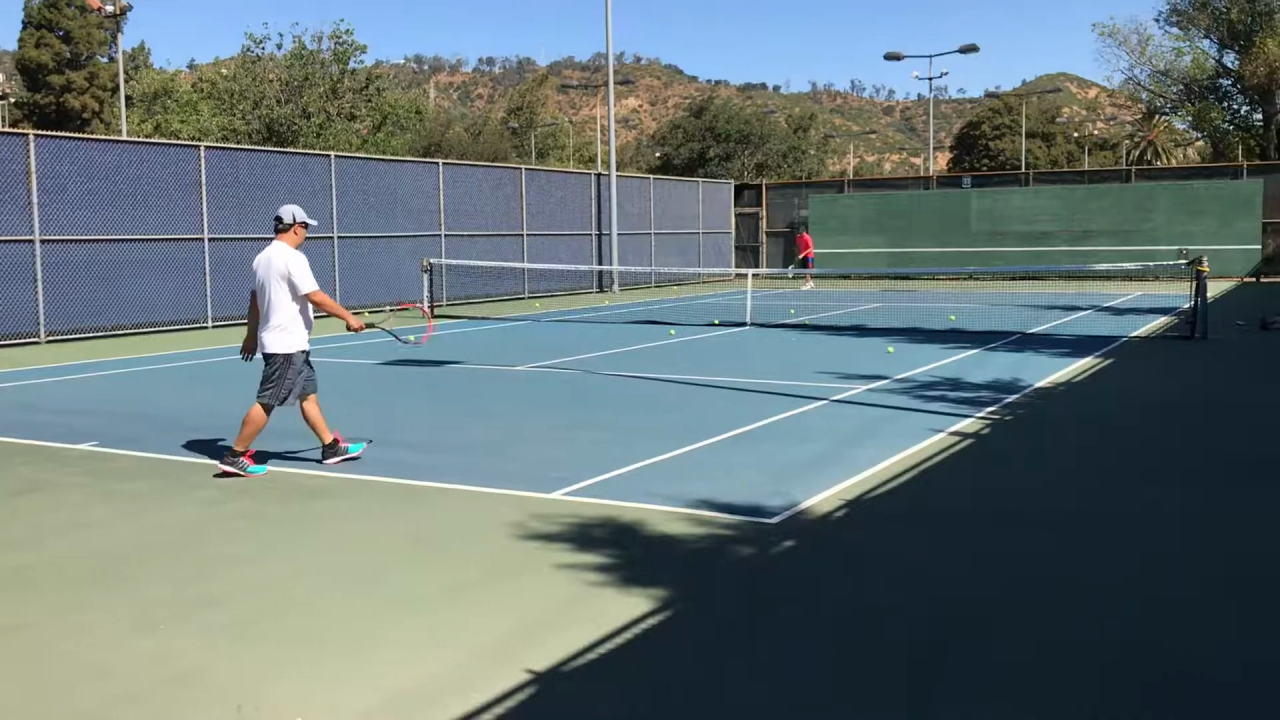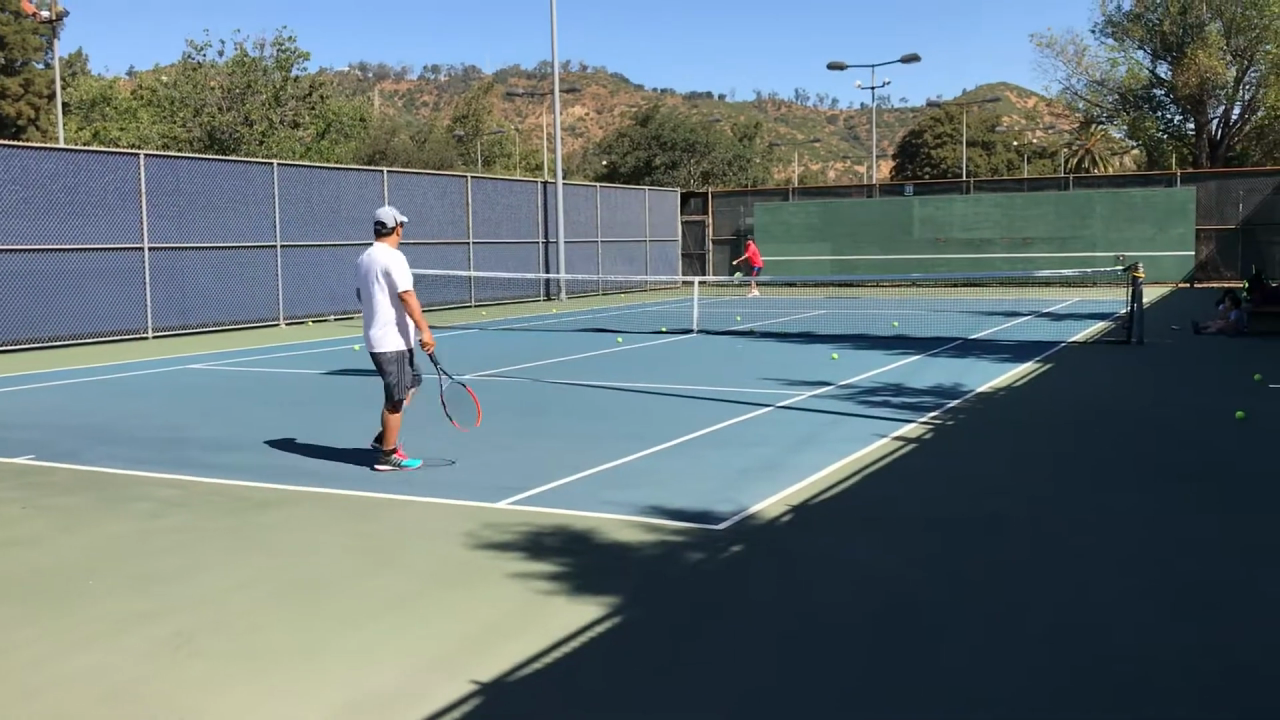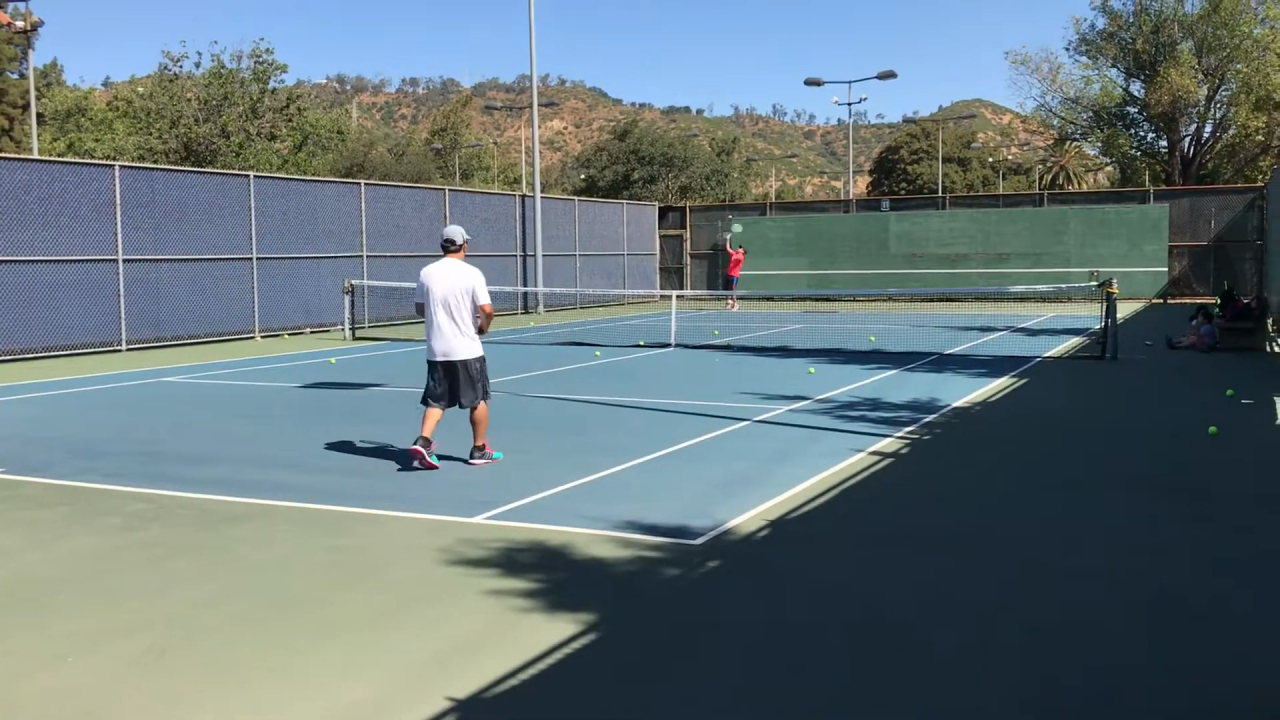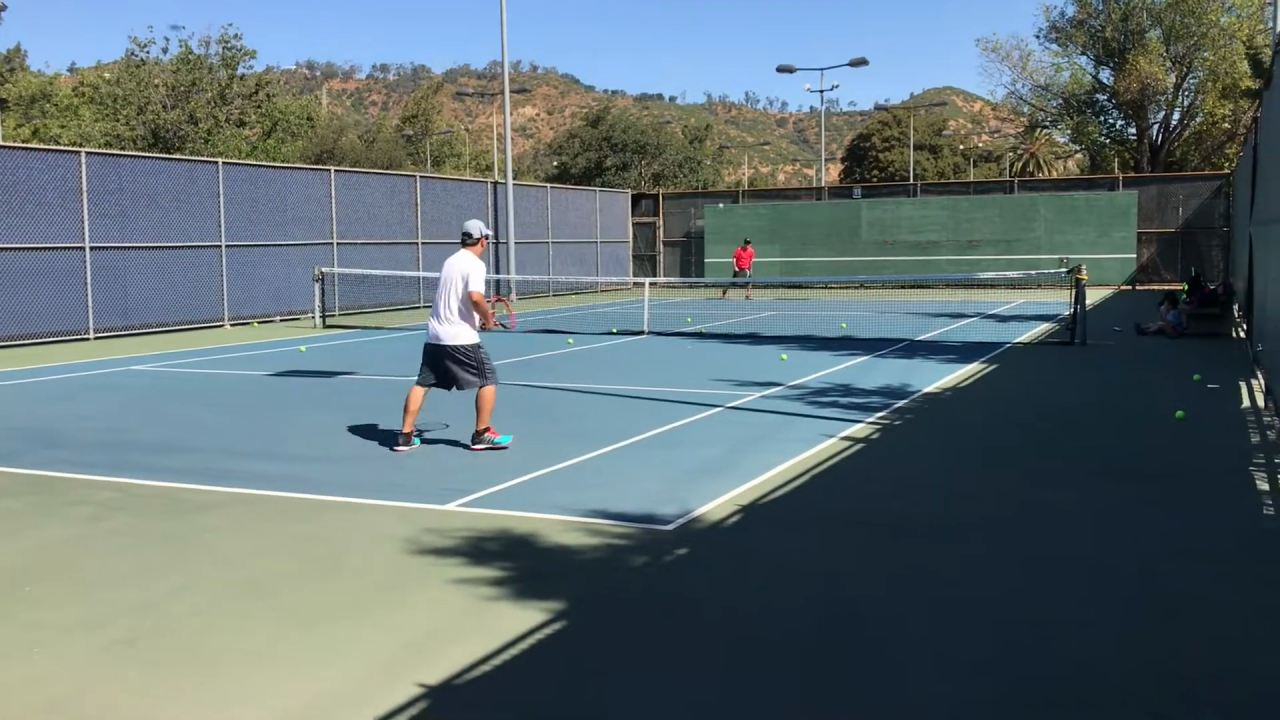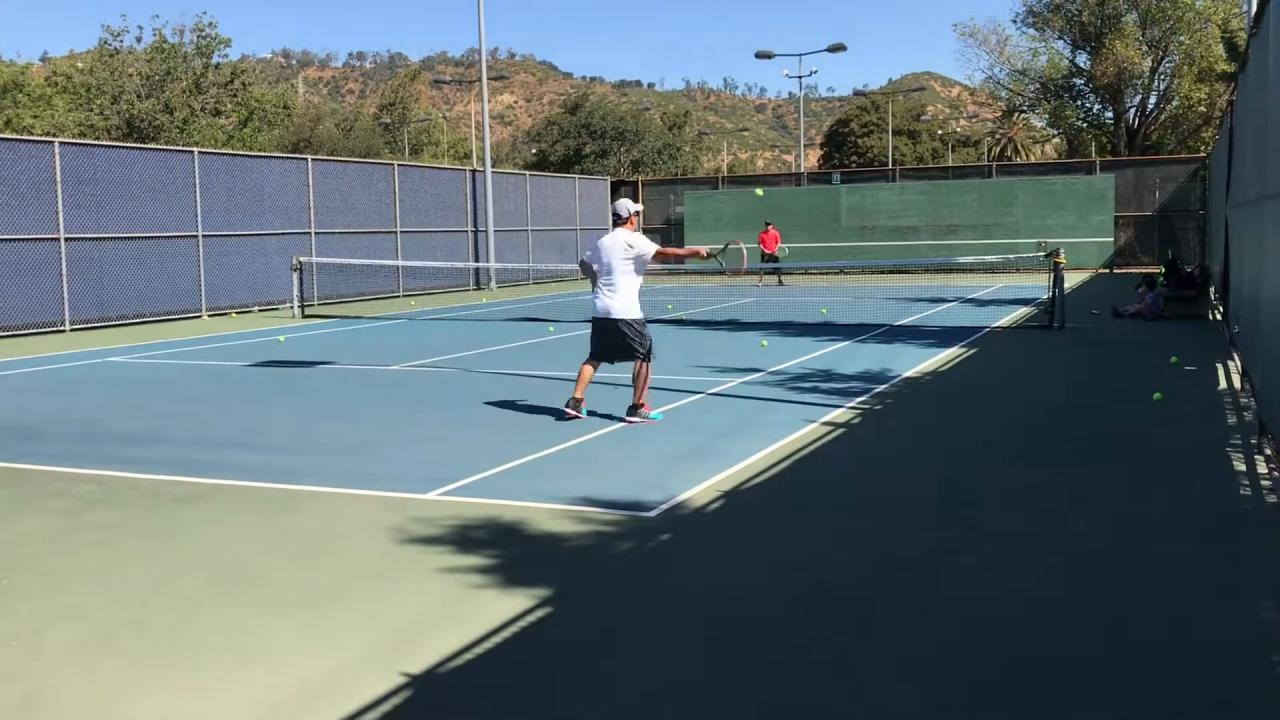
dt=1s
person 1, frame 1
left shoulder: (263, 257)
right shoulder: (292, 258)
left elbow: (254, 300)
right elbow: (316, 296)
left wrist: (251, 335)
right wrist: (348, 317)
left hip: (280, 341)
right hip: (287, 344)
left knee: (308, 393)
right knee: (266, 400)
left ankle: (331, 447)
right ankle: (236, 455)
person 1, frame 2
left shoulder: (365, 257)
right shoulder: (393, 257)
left elbow: (361, 295)
right elbow: (408, 297)
right wrist: (425, 330)
left hip: (377, 338)
right hip: (394, 341)
left knee: (407, 387)
right knee: (396, 397)
left ankle: (385, 438)
right ankle: (388, 454)
person 1, frame 3
left shoulder: (426, 273)
right shoulder: (472, 273)
left elbow: (420, 309)
right elbow: (487, 310)
right wrist: (484, 326)
left hip: (437, 351)
right hip: (467, 350)
left knee: (435, 402)
right knee: (479, 399)
left ankle: (423, 441)
right ankle: (479, 450)
person 1, frame 4
left shoulder: (450, 261)
right shoulder: (475, 264)
right elbow: (475, 297)
left wrist: (480, 313)
right wrist: (487, 318)
left hip: (435, 335)
right hip: (461, 337)
left knee: (422, 384)
right knee: (488, 381)
left ankle: (406, 435)
right ankle: (482, 434)
person 1, frame 5
left shoulder: (600, 242)
right shoulder: (633, 240)
left elbow: (584, 264)
right elbow: (659, 253)
right wrist: (691, 252)
left hip: (600, 310)
right hip: (625, 312)
left knee: (594, 358)
right knee: (643, 357)
left ankle: (575, 401)
right ankle: (636, 408)
